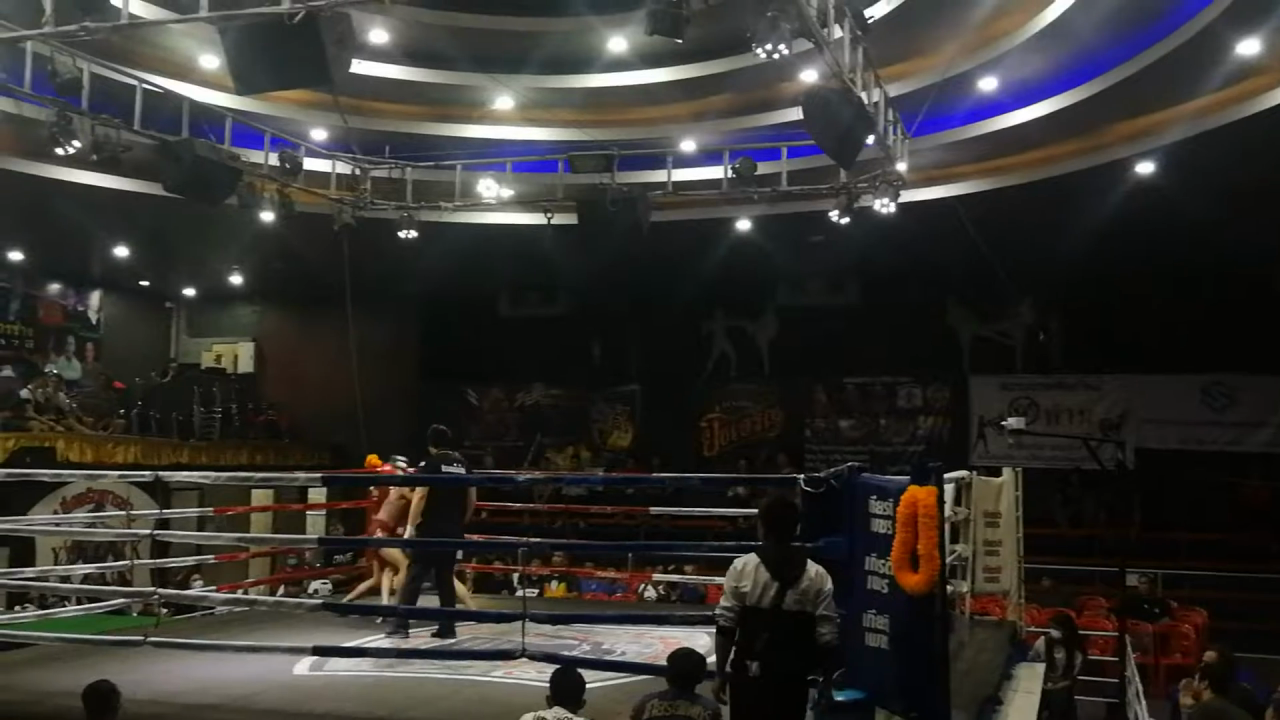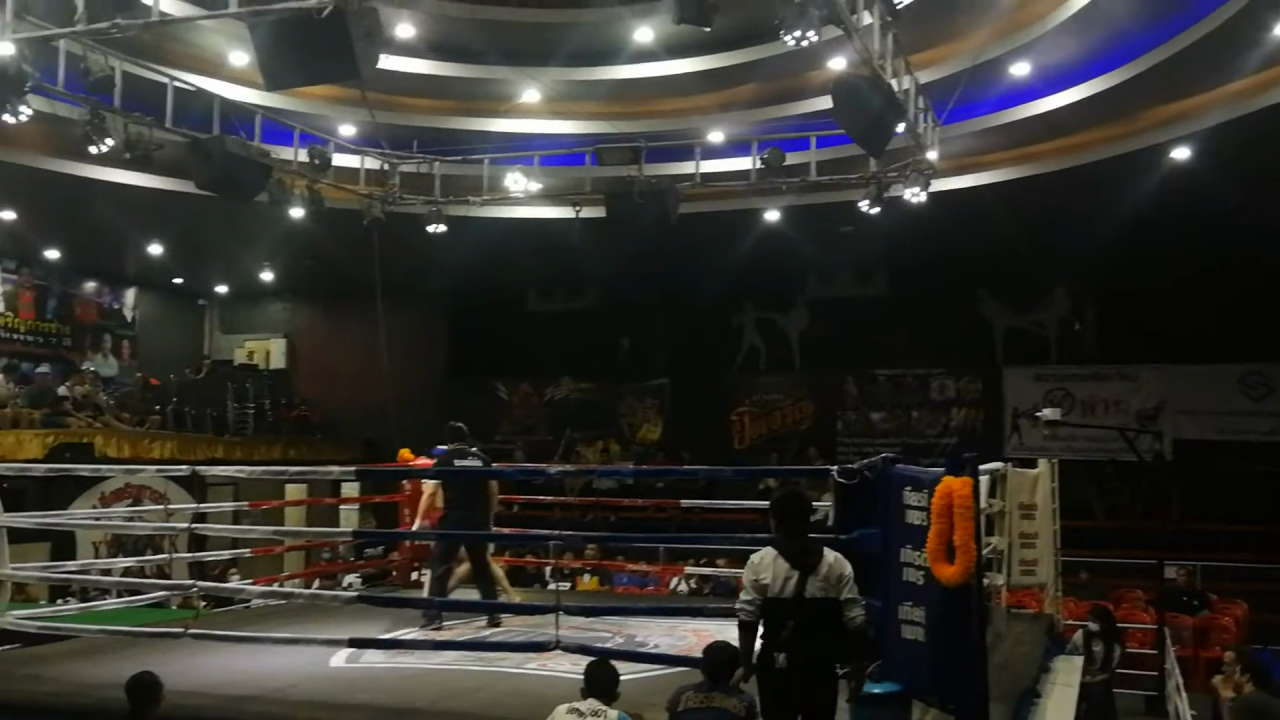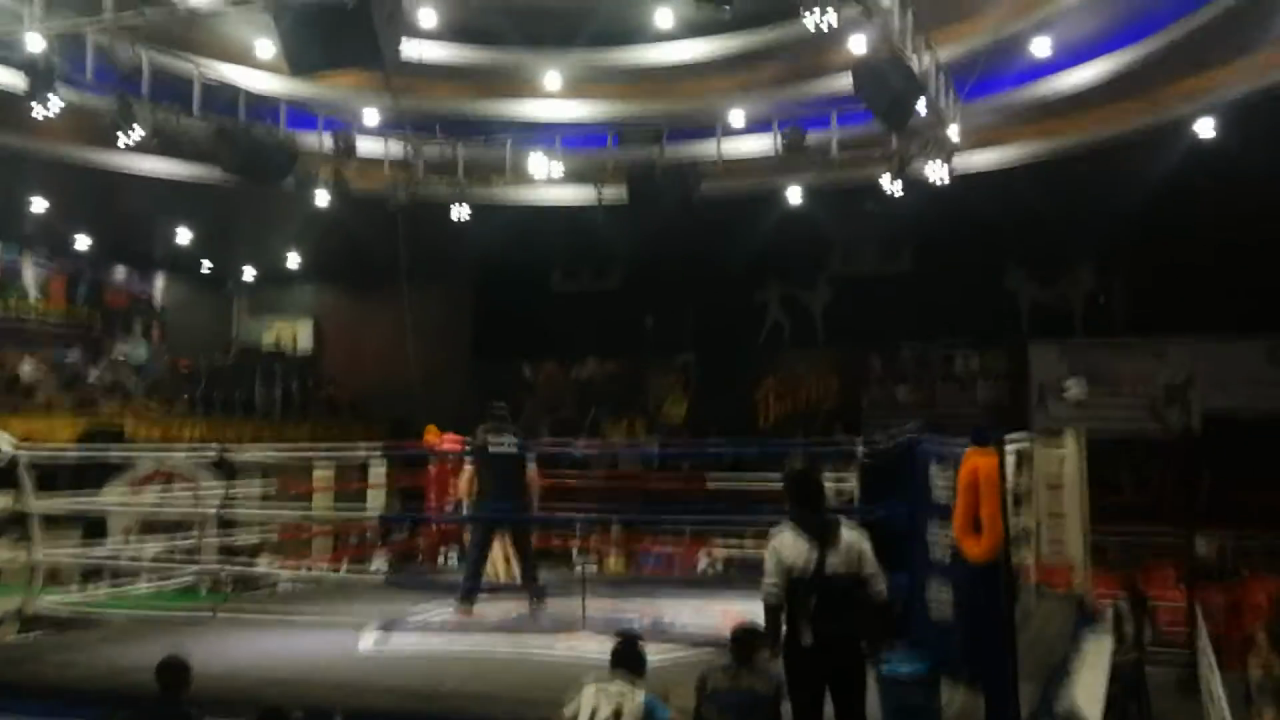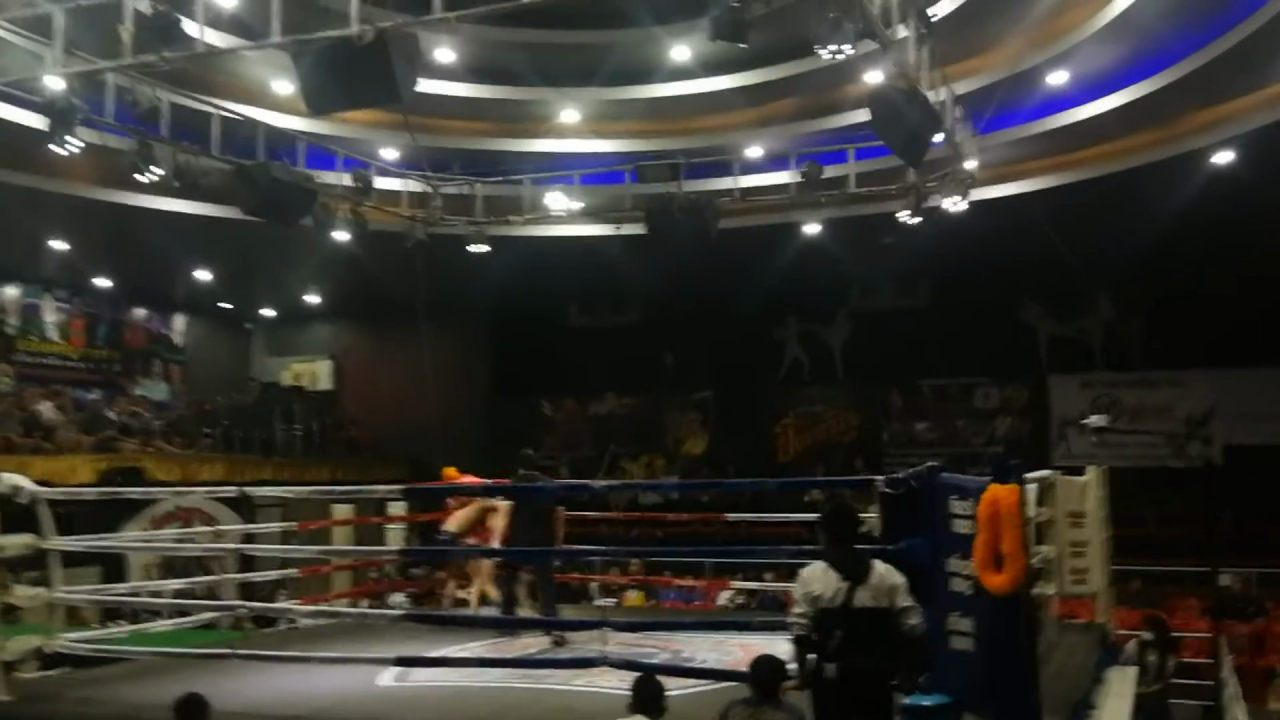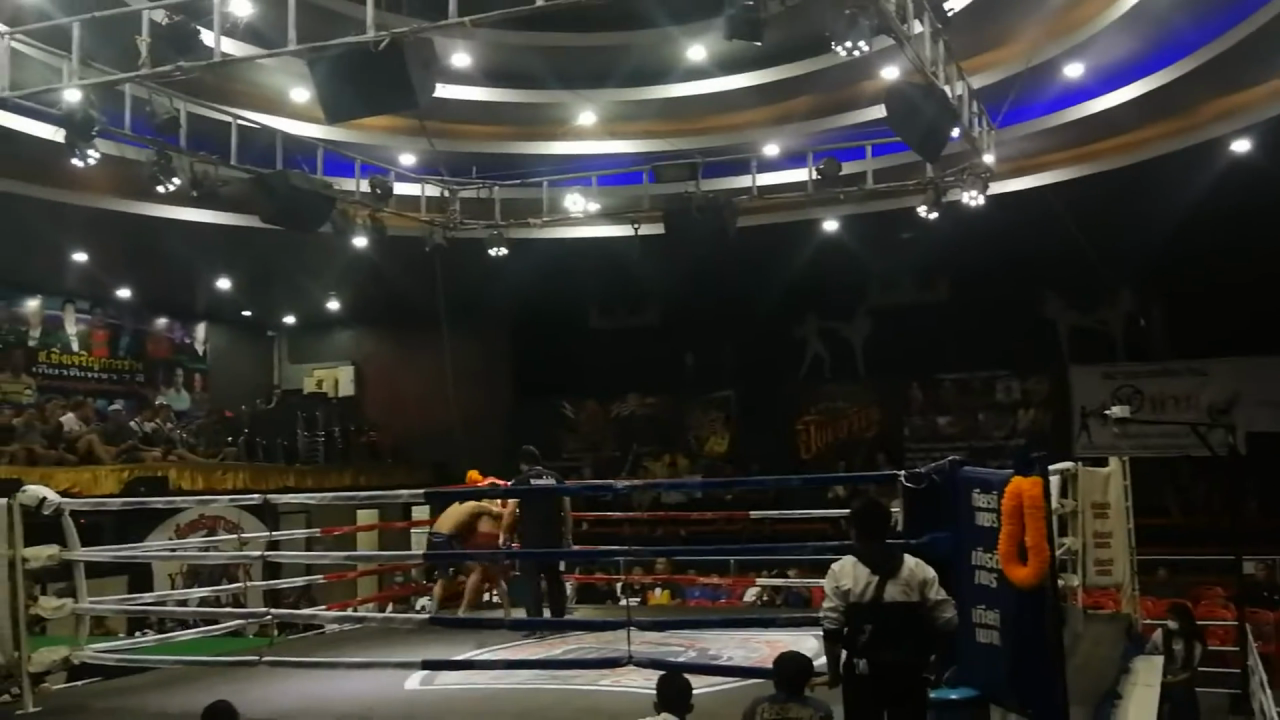
dt=0.5s
person 1, frame 1
left shoulder: (742, 568)
right shoulder: (817, 576)
left elbow: (726, 627)
right elbow: (827, 638)
left wrist: (721, 674)
left hip: (750, 675)
right hip: (792, 678)
person 1, frame 2
left shoulder: (760, 562)
right shoulder: (836, 563)
left elbow: (748, 620)
right elbow: (855, 621)
left wrist: (746, 664)
right wrist: (857, 665)
left hip: (777, 665)
right hip: (821, 667)
person 1, frame 3
left shoulder: (781, 542)
right shoulder: (854, 539)
left elbow: (773, 600)
right elbow: (877, 593)
left wrist: (774, 642)
right wrist: (871, 634)
left hip: (805, 643)
right hip: (847, 642)
person 1, frame 4
left shoulder: (811, 576)
right shoulder: (887, 574)
left elbow: (802, 633)
right elbow: (912, 628)
left wrist: (804, 674)
right wrist: (908, 669)
left hip: (831, 676)
right hip: (876, 675)
person 1, frame 5
left shoulder: (841, 571)
right shoulder: (918, 569)
left elbow: (832, 629)
right elbow: (946, 619)
left wrist: (833, 672)
right wrist: (926, 655)
left hip: (863, 671)
right hip: (908, 670)
person 2, frame 1
left shoulder: (430, 464)
right shoulder: (463, 465)
left elbow: (420, 496)
right elbow: (471, 501)
left wrist: (410, 526)
left hip: (431, 529)
right hip: (454, 530)
left knee: (415, 576)
right knee: (446, 578)
left ankle: (401, 625)
right ankle: (447, 627)
person 2, frame 2
left shoulder: (444, 460)
right shoulder: (483, 459)
right elbow: (493, 493)
right wrist: (489, 517)
left hip: (453, 521)
right hip: (478, 521)
left knee: (440, 567)
right knee: (482, 567)
left ankle: (434, 616)
right ankle: (493, 614)
person 2, frame 3
left shoulder: (479, 443)
right shoulder: (520, 442)
left elbow: (468, 476)
right elbow: (532, 475)
left wrist: (468, 502)
right wrist: (533, 502)
left hip: (487, 505)
right hip: (517, 505)
left knee: (476, 554)
right knee: (524, 551)
left ankle: (467, 601)
right ankle: (534, 596)
person 2, frame 4
left shoulder: (514, 485)
right shoulder: (550, 486)
right elbow: (558, 518)
right wrist: (556, 544)
left hip: (516, 542)
right hip: (542, 543)
left knee: (507, 581)
right knee: (546, 585)
right ankle: (554, 628)
person 2, frame 5
left shoulder: (521, 481)
right shoulder: (556, 479)
left elbow: (511, 511)
right elbow: (567, 509)
left wrist: (504, 533)
right wrist: (568, 535)
left hip: (531, 538)
right hip: (554, 537)
left knee: (531, 580)
right knee: (554, 577)
right ankle: (558, 619)
